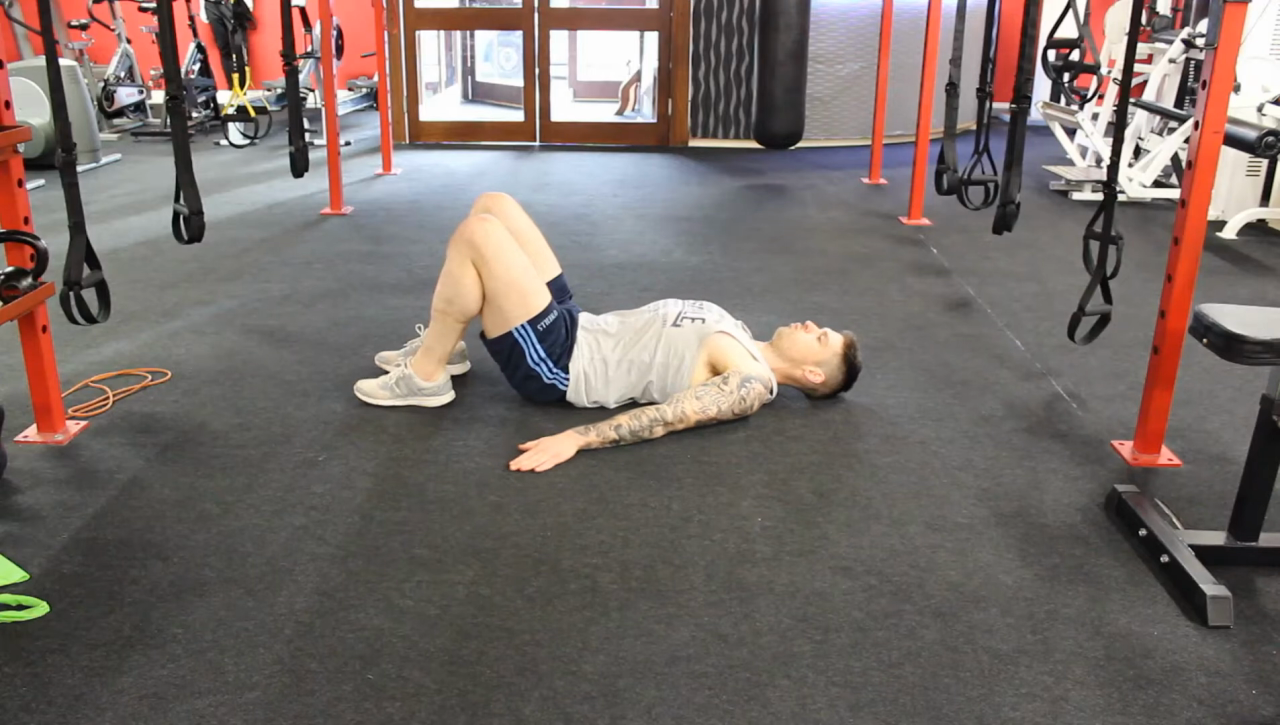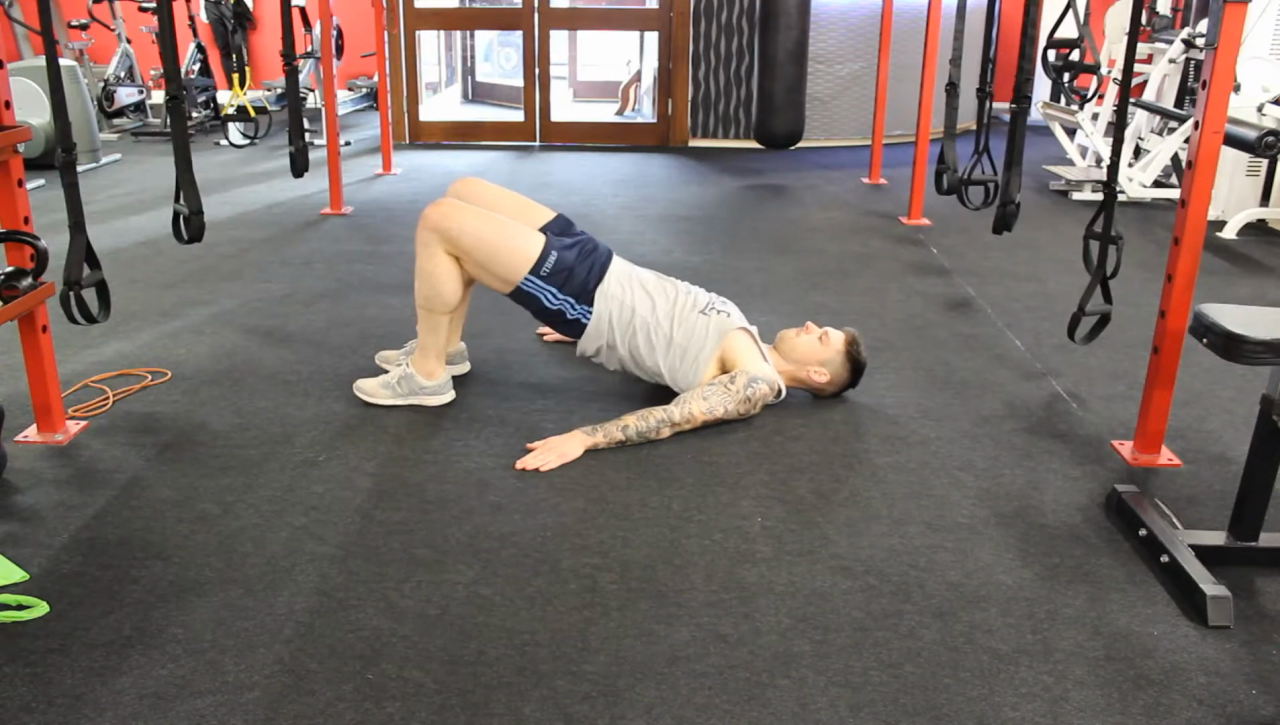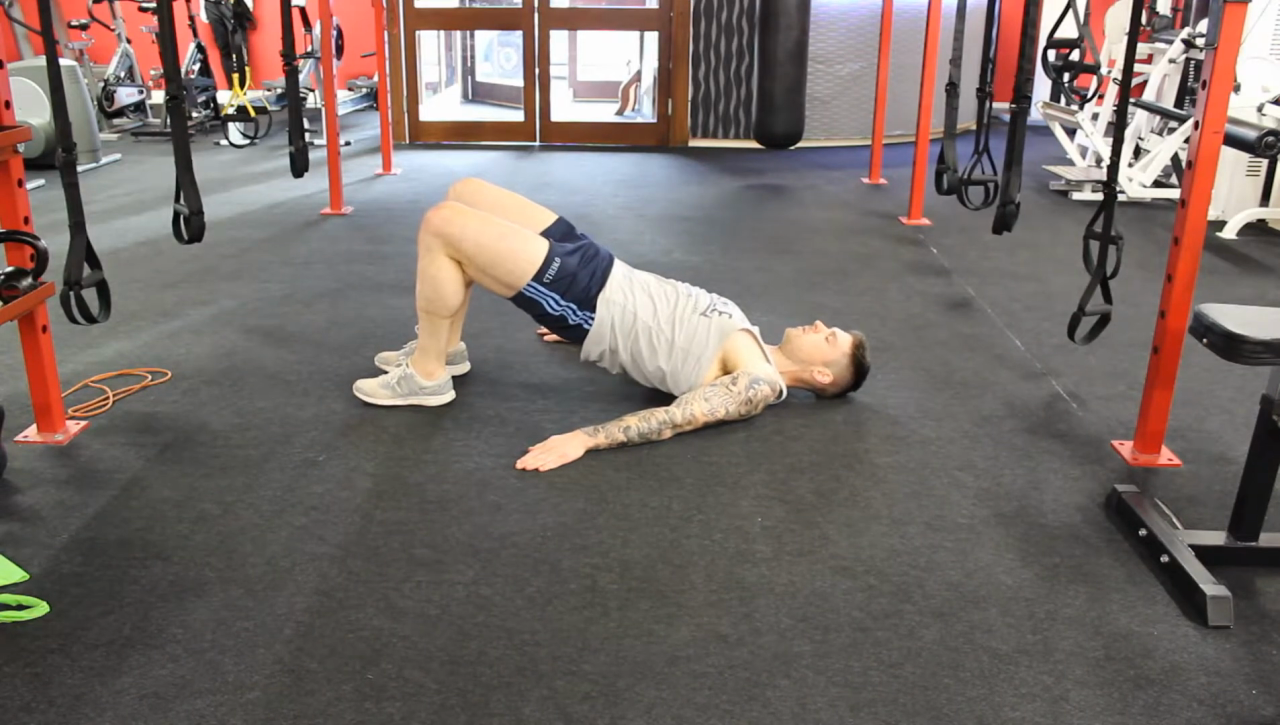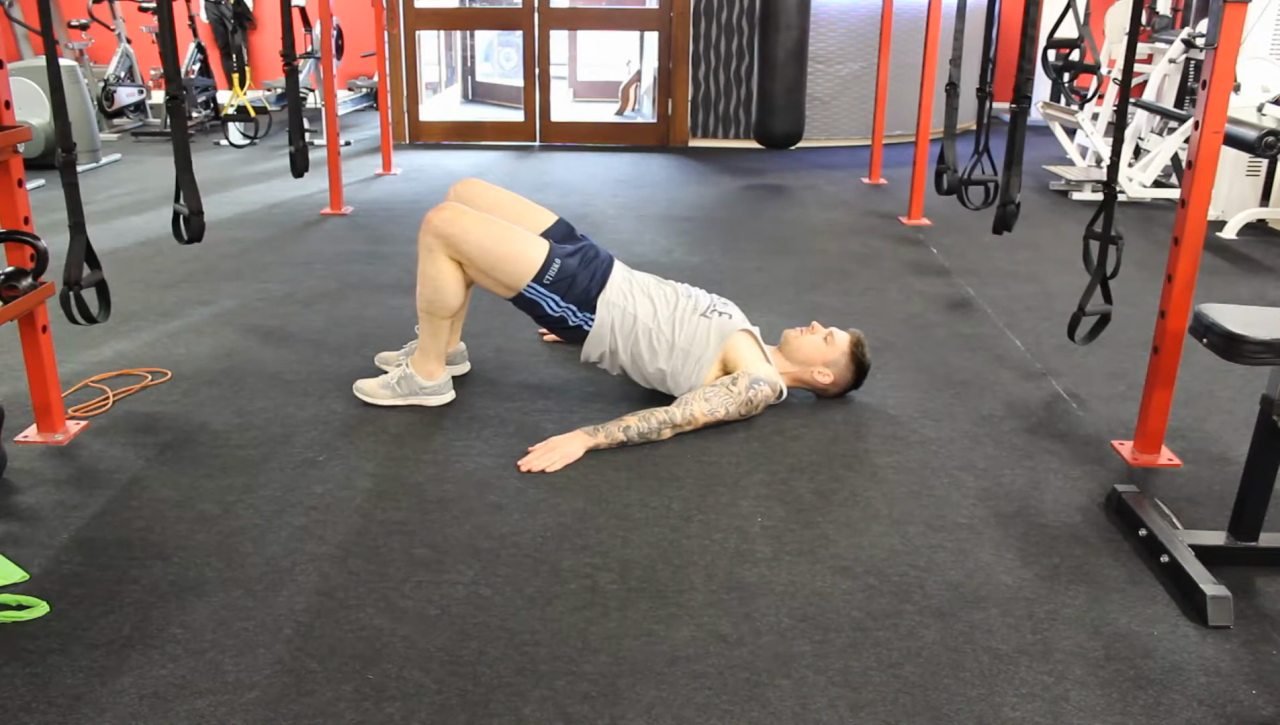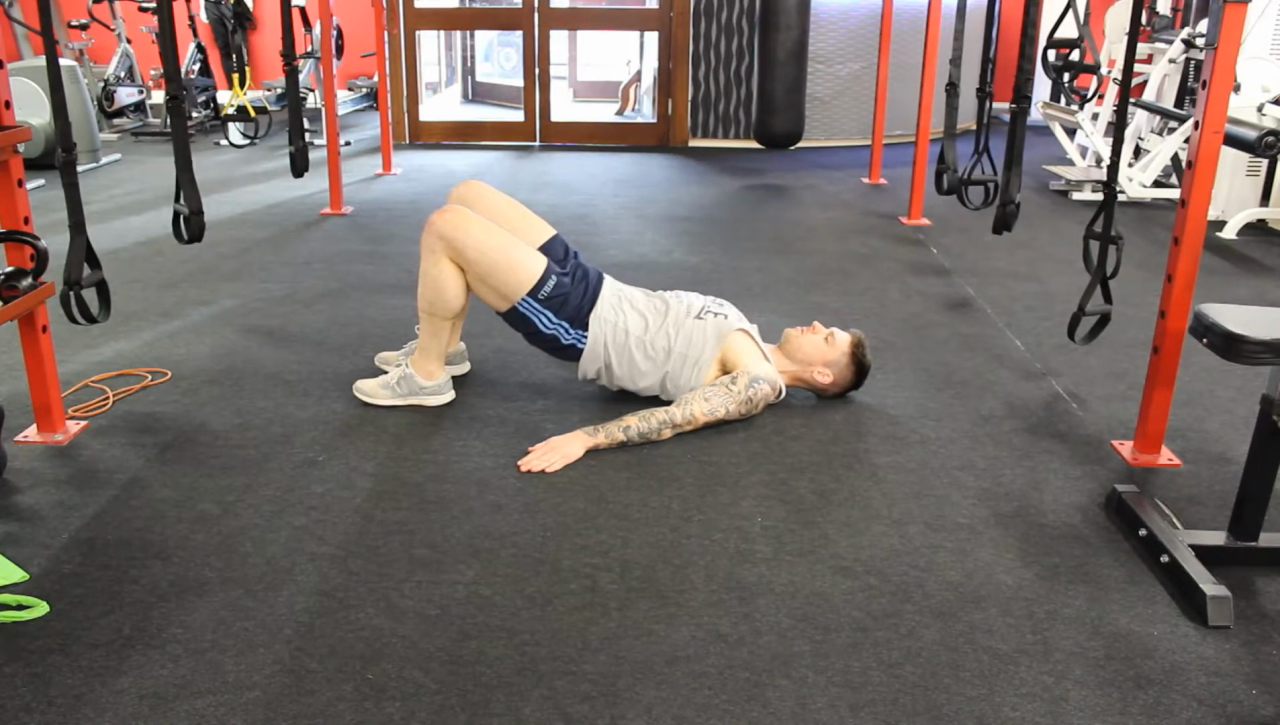
dt=1s
person 1, frame 1
left shoulder: (750, 384)
right shoulder: (740, 339)
left elbow: (669, 416)
left wrist: (574, 439)
left hip: (555, 363)
right hip: (575, 324)
left knee: (476, 234)
right knee: (493, 205)
left ankle: (424, 377)
right ankle: (444, 348)
person 1, frame 2
left shoulder: (758, 384)
right shoulder: (745, 344)
left elbow: (676, 416)
left wrist: (582, 439)
left hip: (588, 297)
right hip: (594, 271)
left knee: (438, 221)
right knee: (462, 193)
left ankle: (426, 376)
right ankle: (445, 349)
person 1, frame 3
left shoulder: (759, 383)
right shoulder: (748, 341)
left elbow: (677, 418)
left wrist: (583, 440)
left hip: (588, 302)
right hip: (600, 273)
left knee: (441, 224)
right knee: (464, 193)
left ankle: (426, 375)
right ankle: (445, 347)
person 1, frame 4
left shoulder: (760, 384)
right shoulder: (749, 343)
left elbow: (678, 418)
left wrist: (584, 439)
left hip: (589, 303)
right hip: (600, 274)
left knee: (442, 225)
right knee: (464, 193)
left ankle: (426, 375)
right ankle: (445, 348)
person 1, frame 5
left shoulder: (760, 383)
right shoulder: (749, 341)
left elbow: (677, 418)
left wrist: (583, 439)
left hip: (581, 323)
right hip: (592, 289)
left knee: (445, 229)
right knee: (467, 195)
left ankle: (425, 377)
right ankle: (444, 349)
